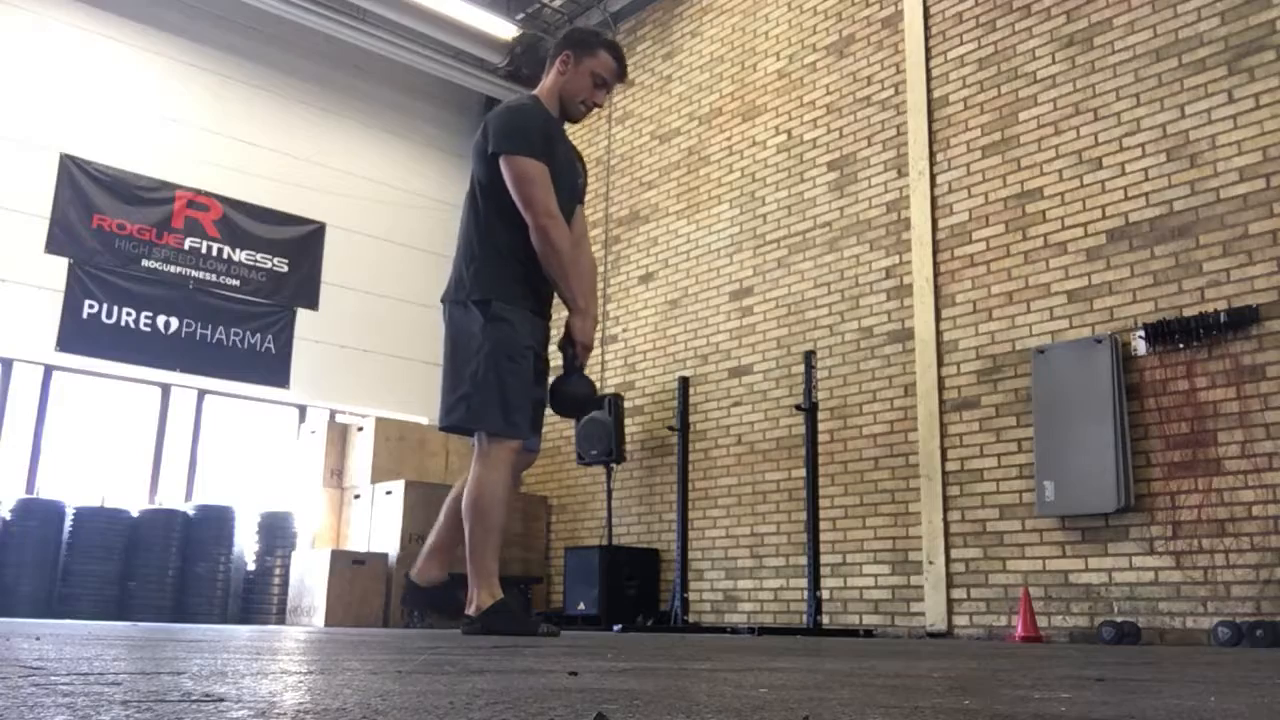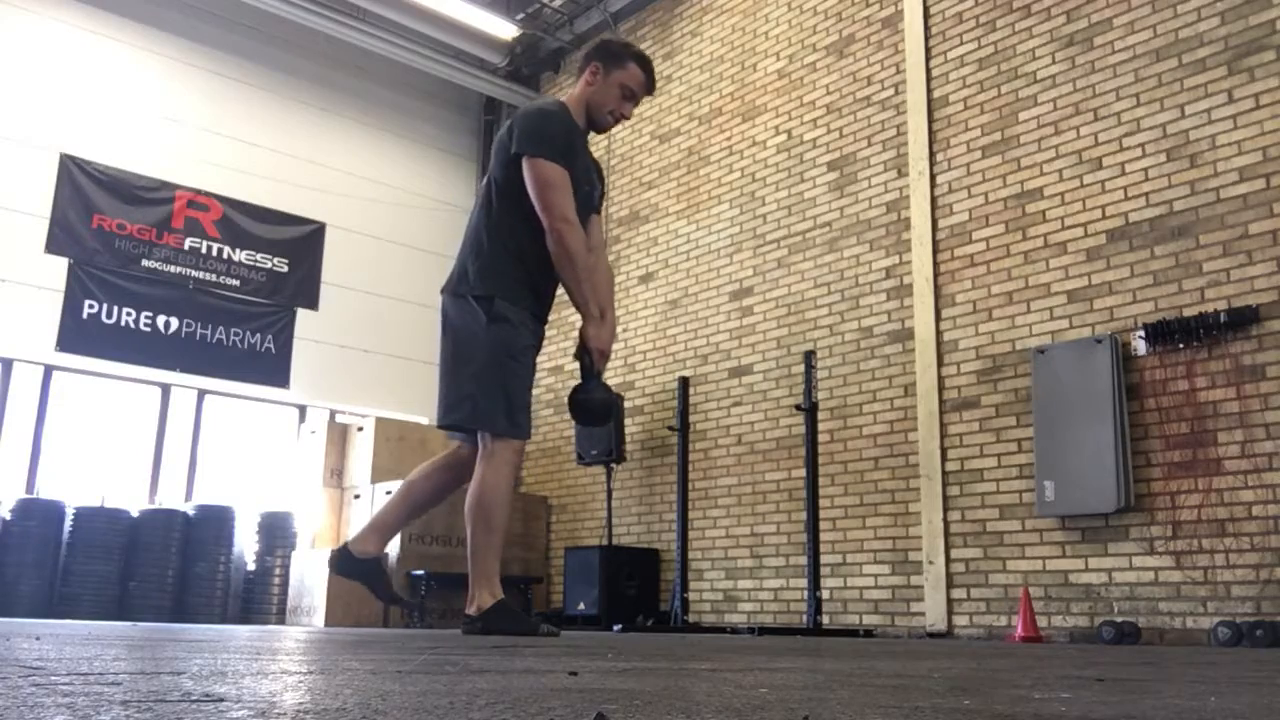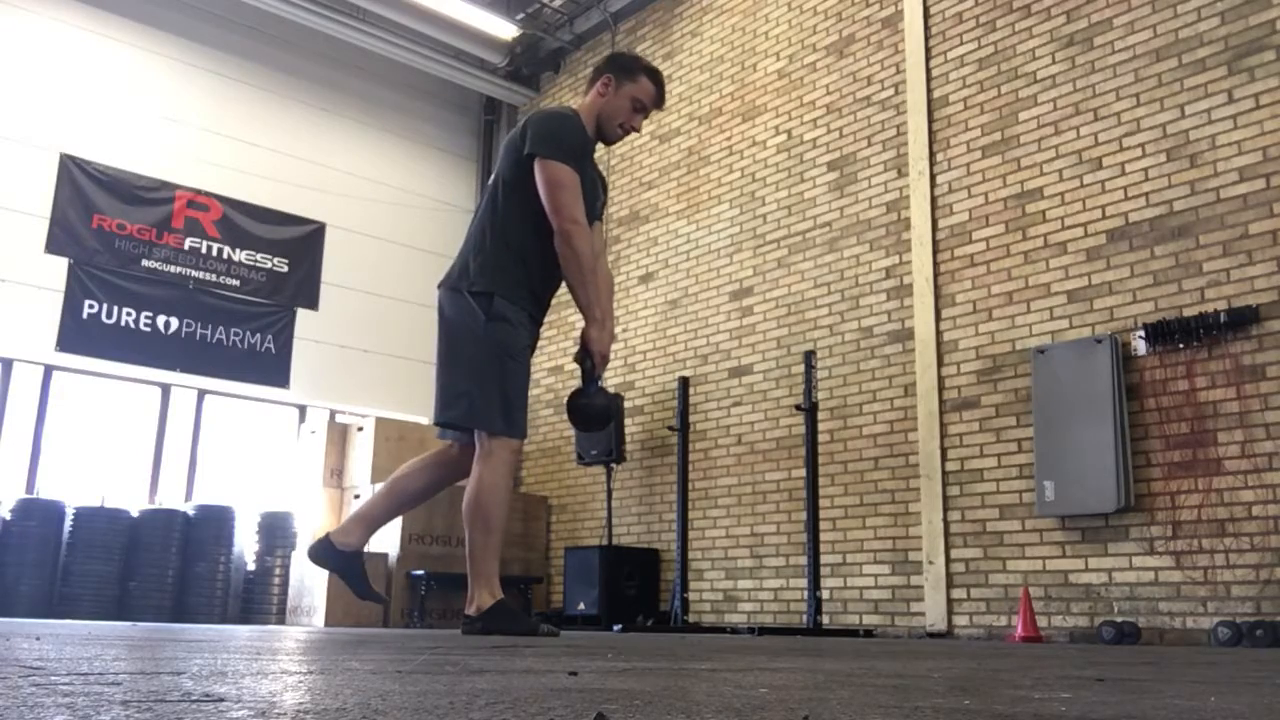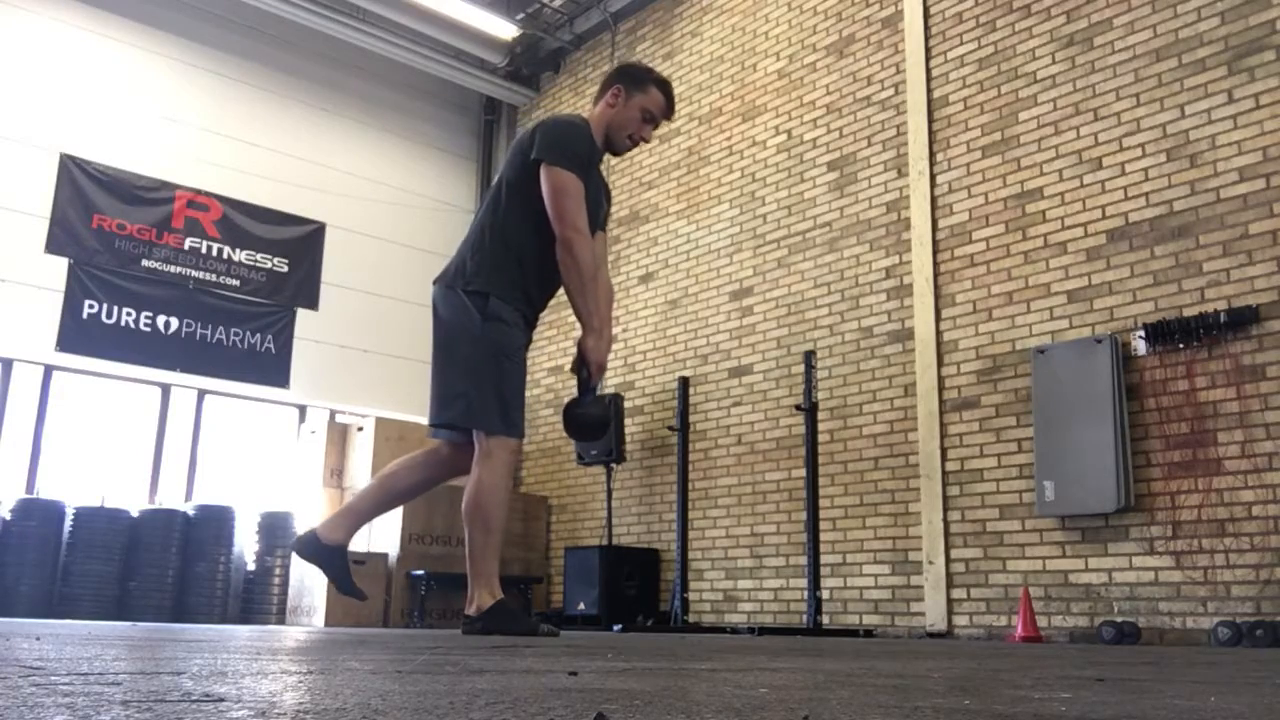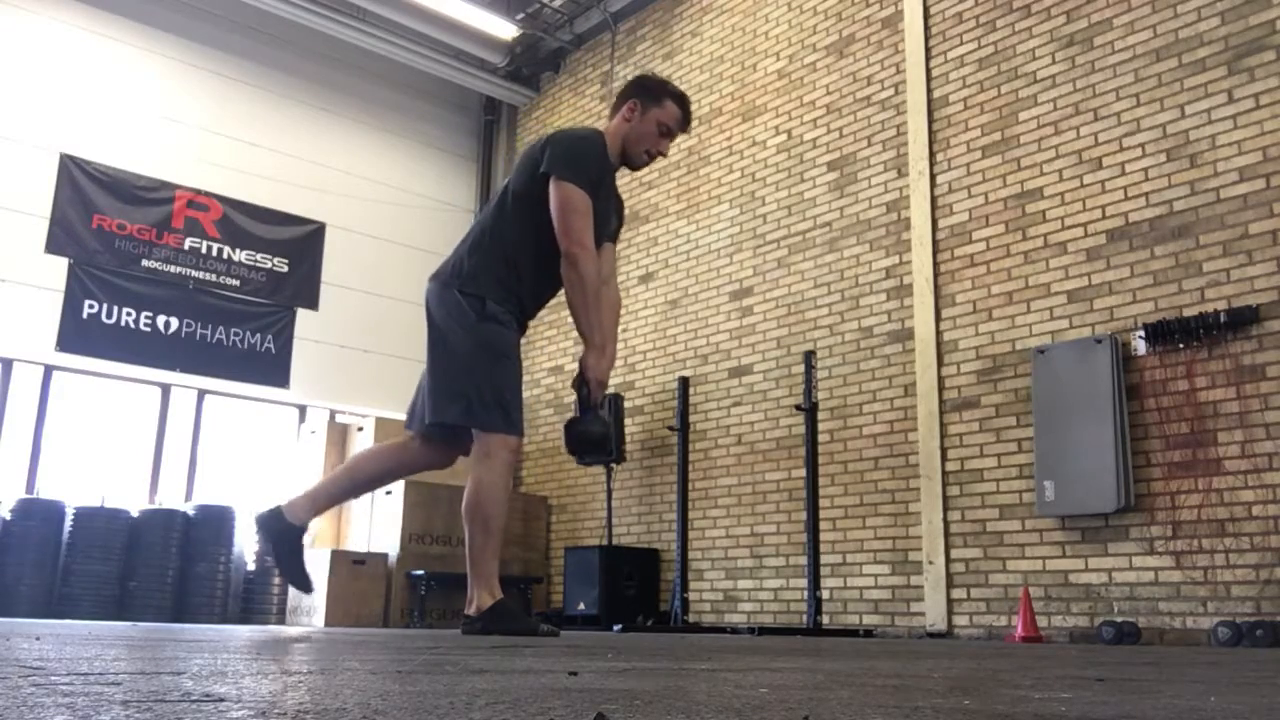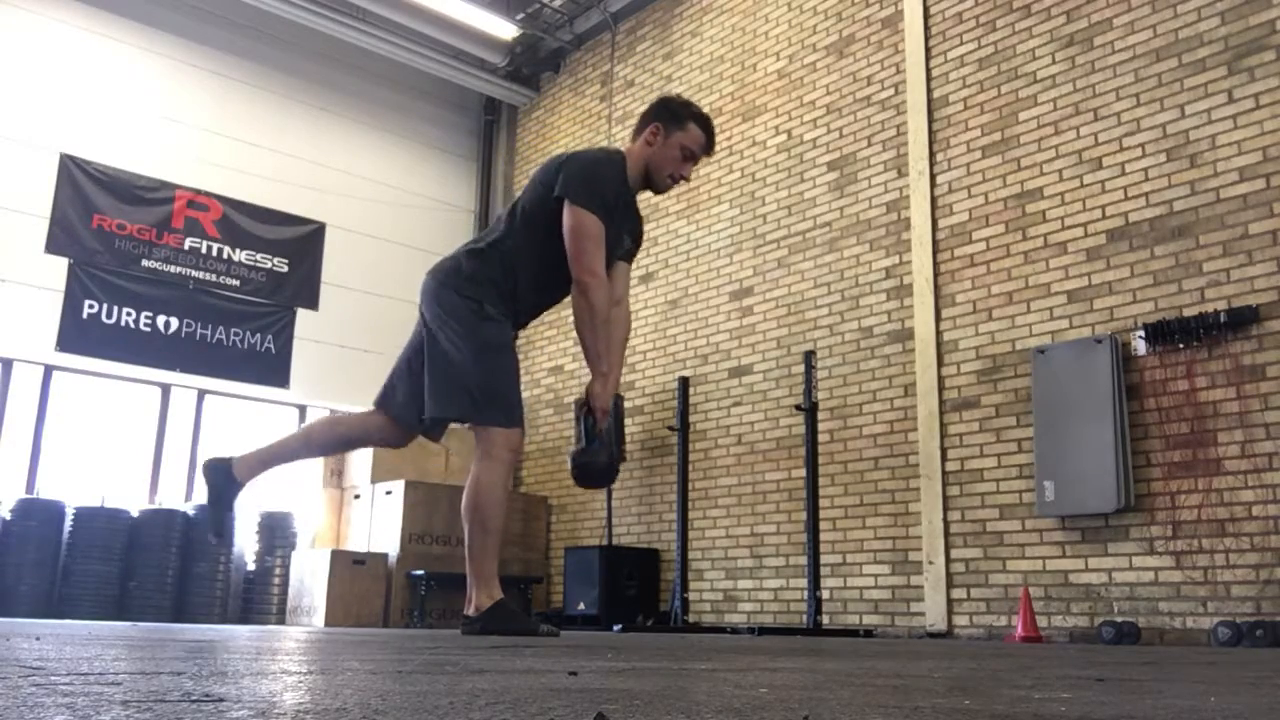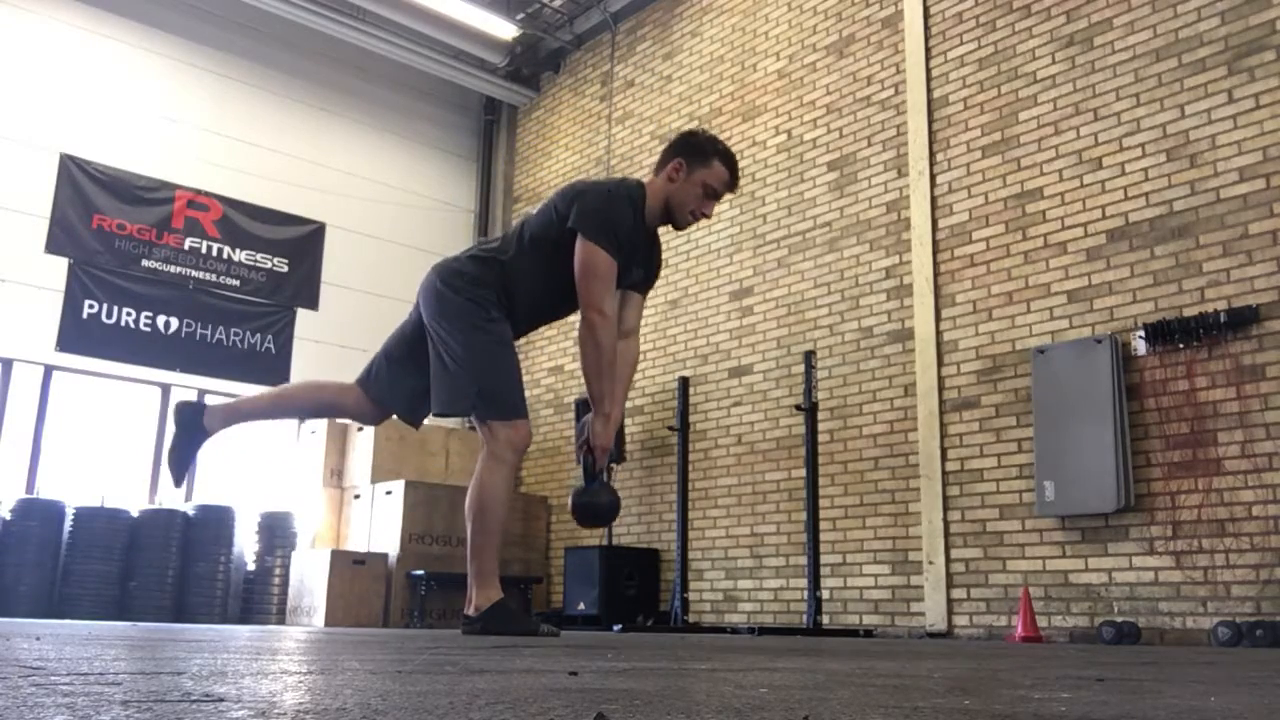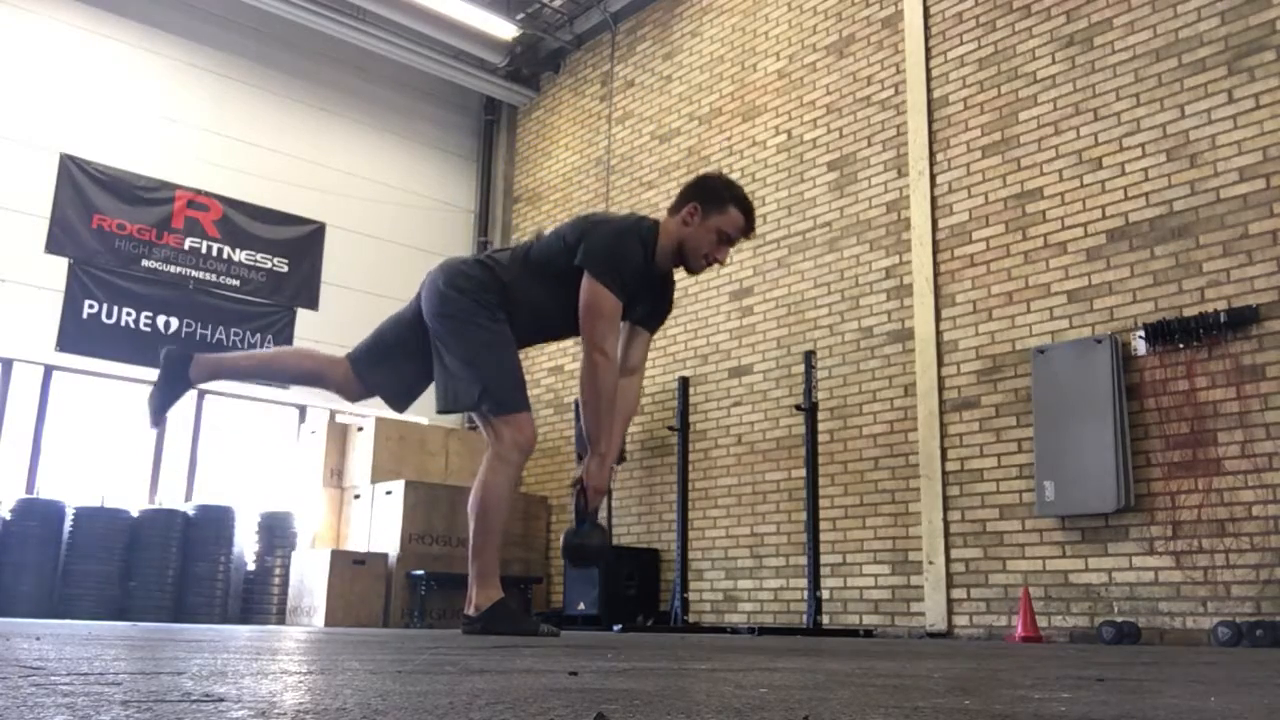
dt=0.4s
person 1, frame 1
left shoulder: (566, 153)
right shoulder: (517, 121)
left elbow: (578, 243)
right elbow: (543, 225)
left wrist: (590, 314)
right wrist: (579, 313)
left hip: (521, 312)
right hip: (494, 304)
left knee: (513, 449)
right knee: (502, 446)
left ankle: (428, 575)
right ankle: (484, 602)
person 1, frame 2
left shoulder: (588, 167)
right shoulder: (543, 123)
left elbow: (595, 255)
right elbow: (559, 230)
left wrist: (606, 326)
right wrist: (590, 319)
left hip: (512, 310)
right hip: (492, 301)
left knee: (478, 449)
right knee: (503, 445)
left ankle: (364, 547)
right ankle: (485, 602)
person 1, frame 3
left shoulder: (591, 174)
right shoulder: (554, 128)
left elbow: (595, 261)
right elbow: (568, 232)
left wrist: (605, 329)
right wrist: (594, 324)
left hip: (502, 309)
right hip: (488, 299)
left knee: (471, 448)
right knee: (499, 444)
left ankle: (345, 540)
right ankle: (484, 603)
person 1, frame 4
left shoulder: (596, 183)
right shoulder: (563, 135)
left elbow: (596, 270)
right elbow: (570, 240)
left wrist: (603, 338)
right wrist: (590, 333)
left hip: (495, 308)
right hip: (482, 298)
left knee: (463, 447)
right knee: (498, 445)
left ankle: (331, 534)
right ankle: (485, 603)
person 1, frame 5
left shoulder: (610, 198)
right shoulder: (576, 149)
left elbow: (604, 283)
right elbow: (575, 256)
left wrist: (606, 356)
right wrist: (592, 349)
left hip: (484, 307)
right hip: (474, 297)
left knee: (438, 444)
right knee: (499, 443)
left ankle: (292, 515)
right ankle: (484, 603)
person 1, frame 6
left shoulder: (629, 221)
right shoulder: (592, 171)
left elbow: (616, 306)
right elbow: (586, 283)
left wrist: (610, 384)
right wrist: (598, 378)
left hip: (470, 305)
right hip: (469, 295)
left knee: (392, 426)
right knee: (501, 441)
left ankle: (237, 470)
right ankle: (484, 603)
person 1, frame 7
left shoulder: (646, 250)
right shoulder: (606, 204)
left elbow: (625, 337)
right elbow: (595, 319)
left wrist: (611, 417)
right wrist: (602, 418)
left hip: (458, 303)
right hip: (465, 295)
left knee: (365, 404)
right knee: (508, 438)
left ankle: (207, 419)
right ankle: (484, 602)
person 1, frame 8
left shoulder: (657, 288)
right shoulder: (618, 242)
left elbow: (629, 374)
right elbow: (598, 357)
left wrist: (608, 456)
right wrist: (596, 457)
left hip: (457, 303)
right hip: (465, 295)
left knee: (348, 378)
right knee: (514, 437)
left ankle: (194, 368)
right ankle: (484, 603)
